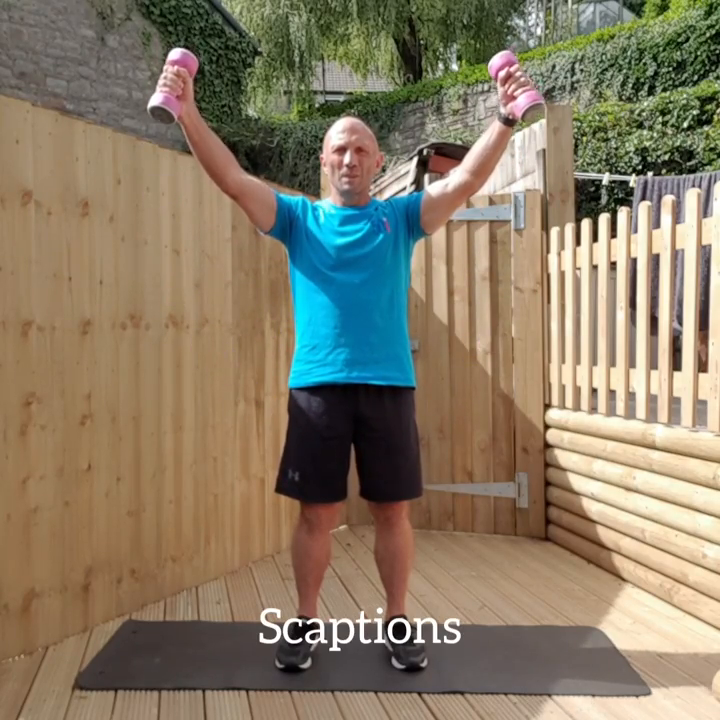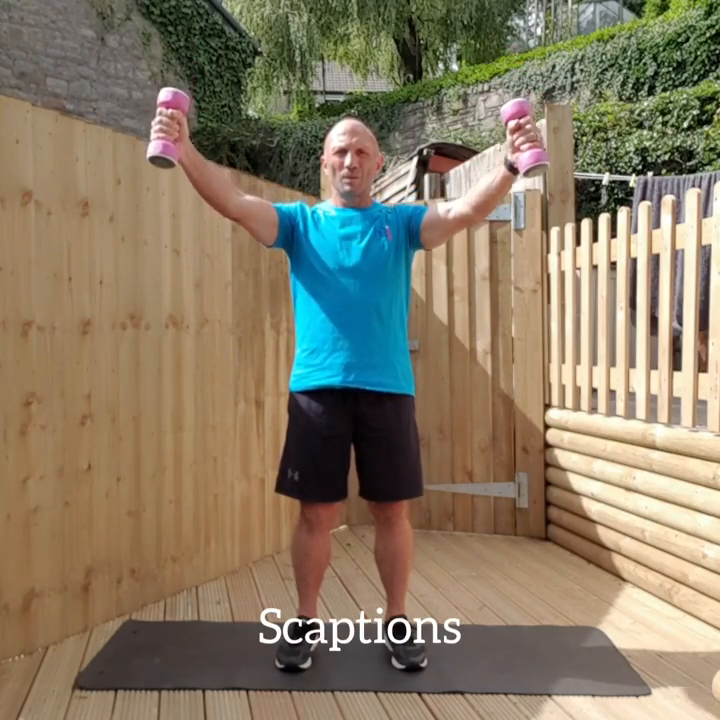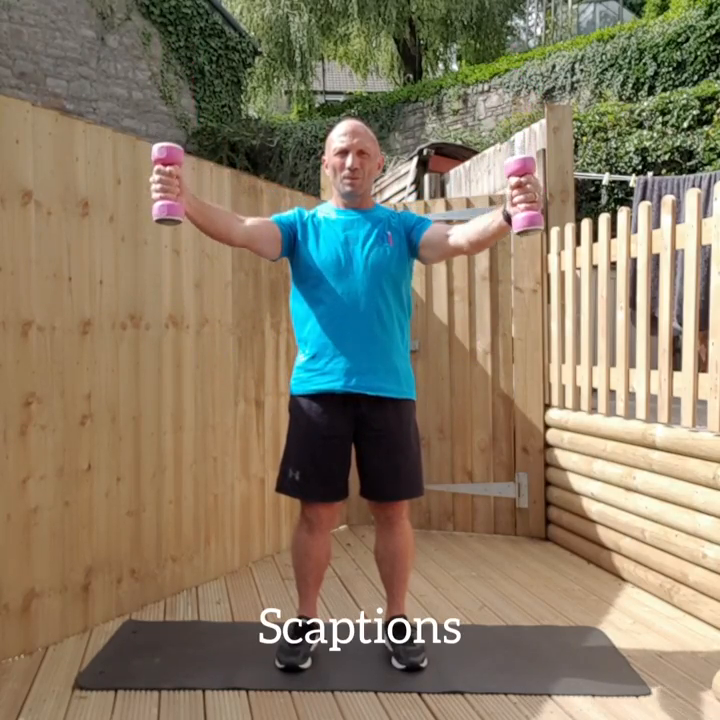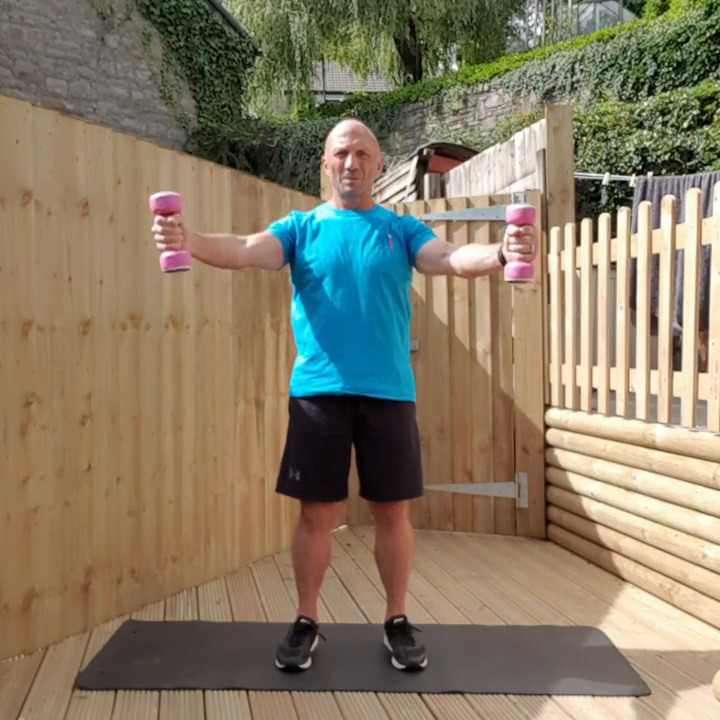
dt=0.5s
person 1, frame 1
left shoulder: (400, 217)
right shoulder: (298, 218)
left elbow: (466, 179)
right elbow: (233, 179)
left wrist: (505, 118)
right wrist: (188, 113)
left hip: (389, 385)
right hip: (316, 385)
left knee: (393, 511)
right knee: (316, 513)
left ankle: (397, 622)
right ankle: (305, 622)
person 1, frame 2
left shoulder: (401, 222)
right shoulder: (300, 222)
left elbow: (466, 209)
right elbow: (234, 203)
left wrist: (511, 163)
right wrist: (185, 152)
left hip: (388, 388)
right hip: (317, 388)
left knee: (393, 510)
right knee: (316, 512)
left ankle: (397, 622)
right ankle: (306, 622)
person 1, frame 3
left shoulder: (402, 226)
right shoulder: (302, 224)
left elbow: (458, 238)
right elbow: (243, 231)
left wrist: (507, 217)
right wrist: (187, 202)
left hip: (389, 390)
right hip: (318, 389)
left knee: (393, 511)
right knee: (316, 512)
left ankle: (397, 622)
right ankle: (305, 622)
person 1, frame 4
left shoulder: (402, 229)
right shoulder: (301, 227)
left elbow: (452, 258)
right elbow: (248, 250)
left wrist: (501, 253)
right wrist: (192, 242)
left hip: (389, 392)
right hip: (317, 391)
left knee: (393, 512)
right knee: (316, 513)
left ankle: (397, 621)
right ankle: (305, 622)
